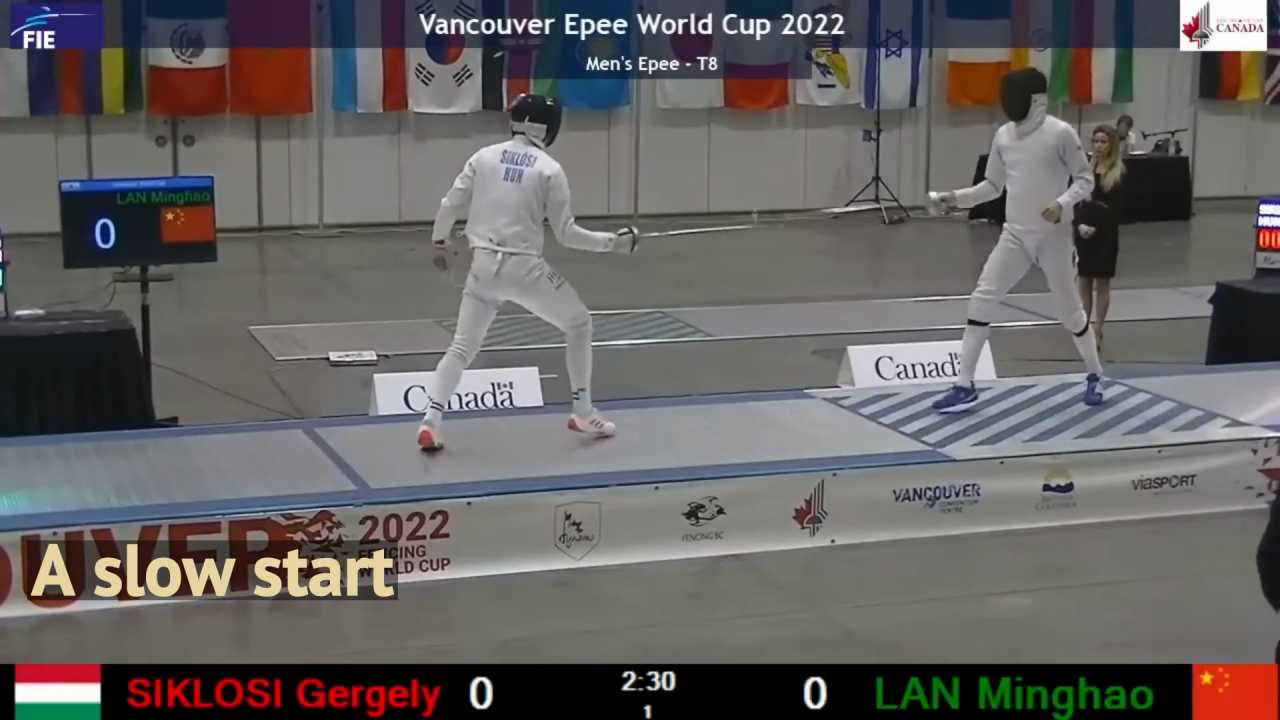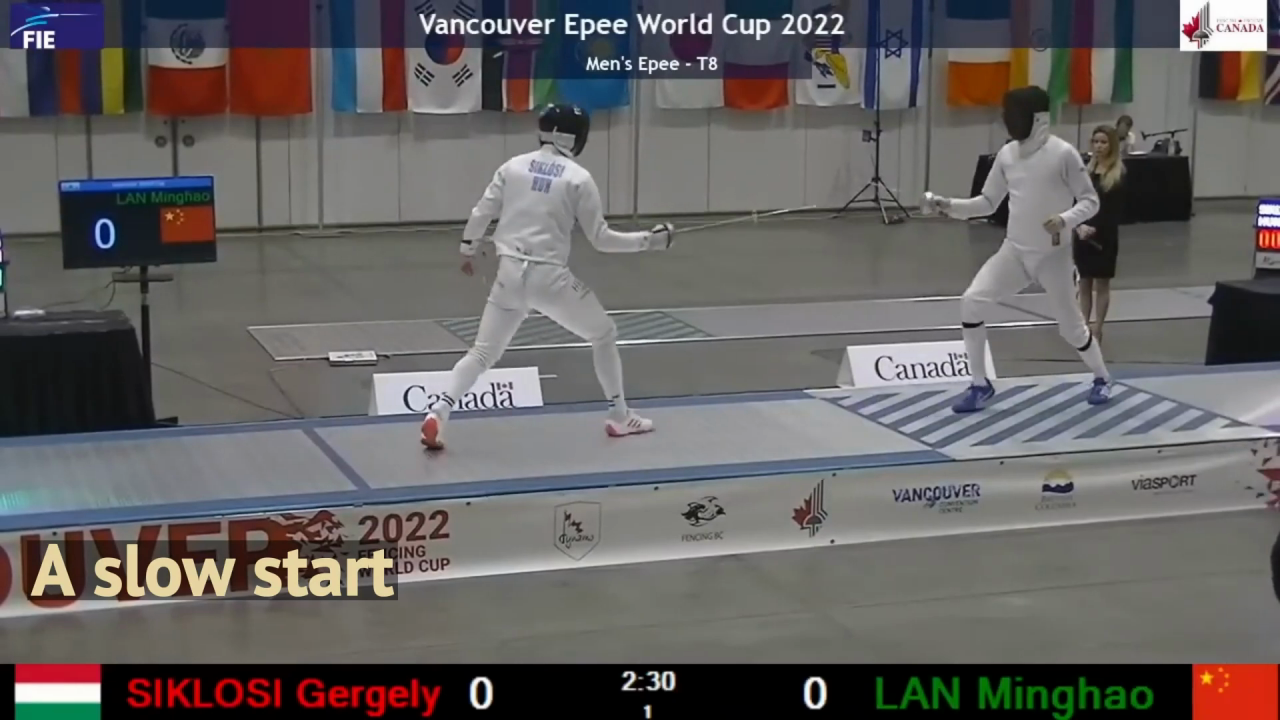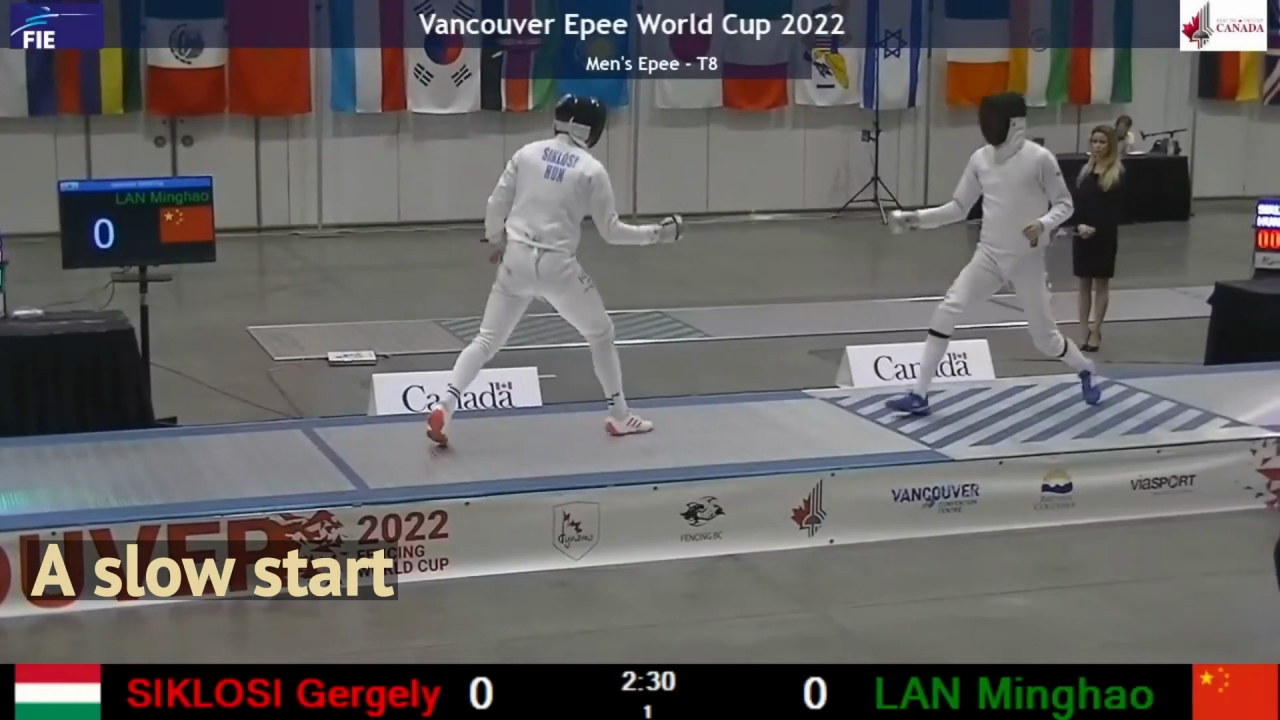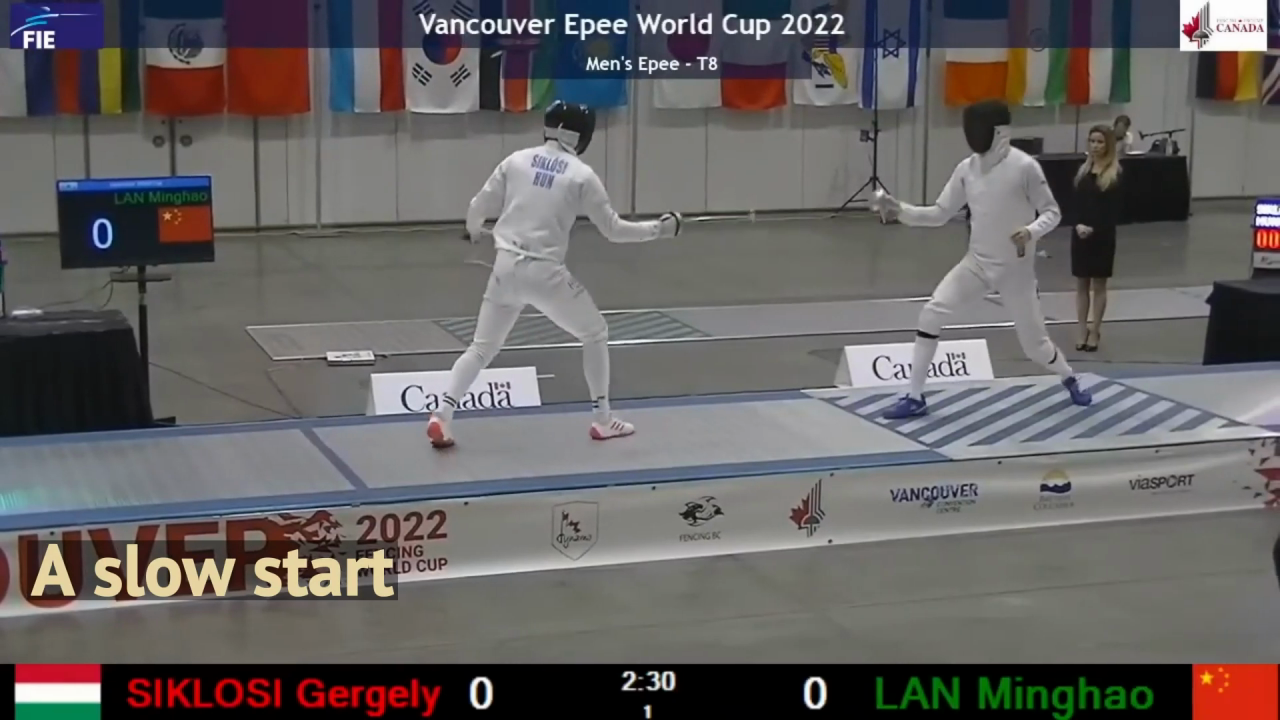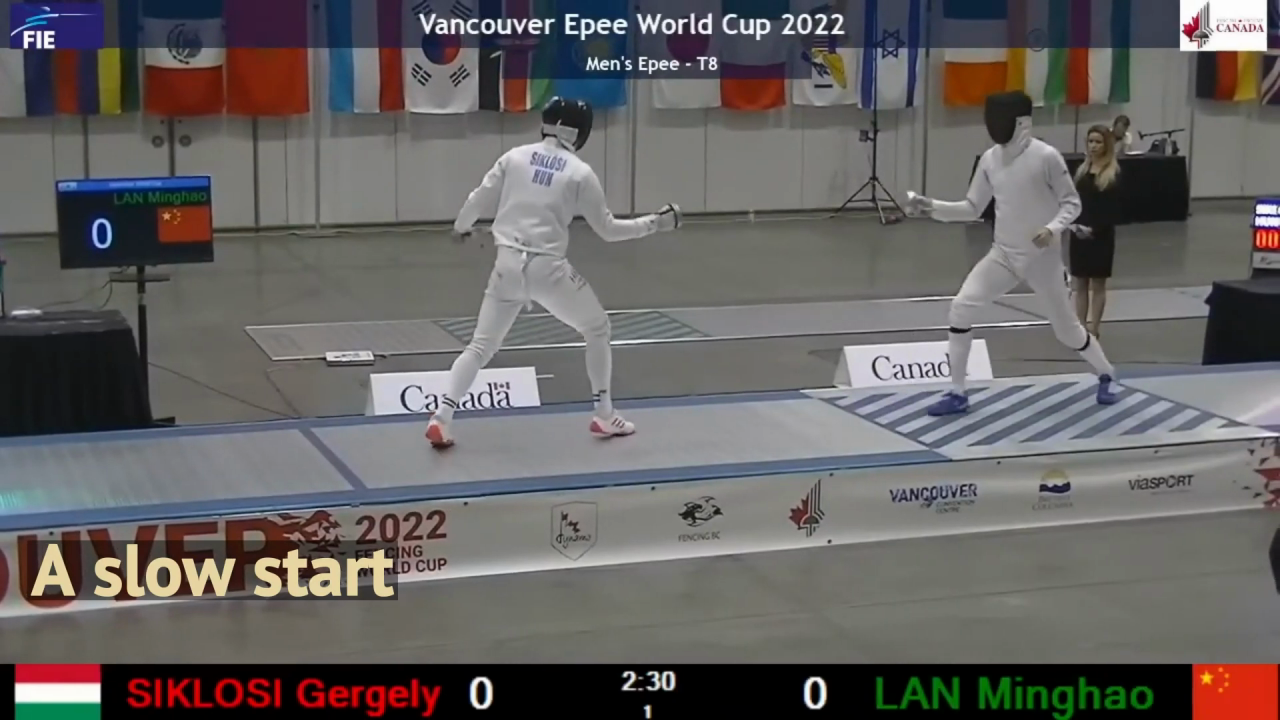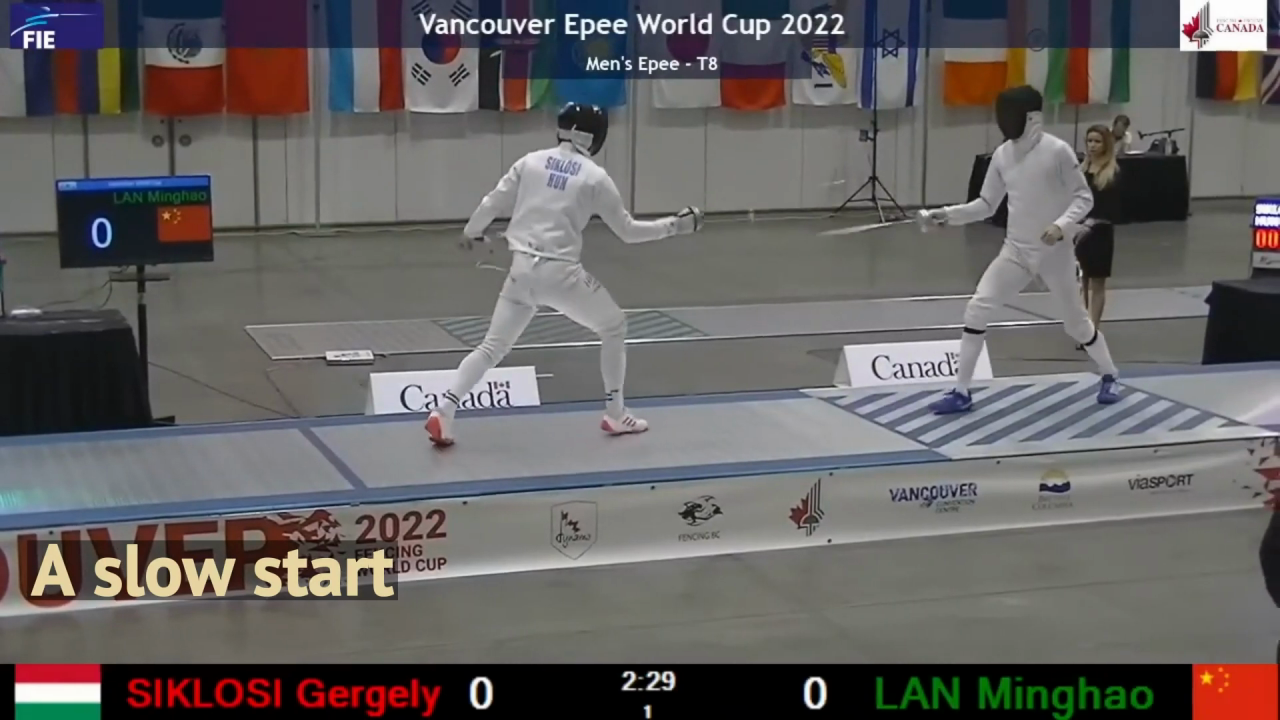
dt=0.2s
person 1, frame 1
left shoulder: (484, 157)
right shoulder: (550, 170)
left elbow: (449, 206)
right elbow: (566, 233)
left wrist: (438, 242)
right wrist: (613, 242)
left hip: (485, 266)
right hip: (525, 268)
left knee: (462, 348)
right knee: (579, 322)
left ankle: (431, 423)
right ankle: (583, 413)
person 1, frame 2
left shoulder: (514, 166)
right shoulder: (579, 178)
left elbow: (481, 215)
right elbow: (600, 238)
left wrist: (466, 250)
right wrist: (648, 240)
left hip: (510, 275)
right hip: (549, 277)
left knee: (482, 354)
right knee: (604, 333)
left ankle: (437, 414)
right ankle: (619, 416)
person 1, frame 3
left shoulder: (526, 153)
right shoulder: (591, 170)
left elbow: (495, 206)
right elbow: (612, 232)
left wrist: (494, 240)
right wrist: (658, 233)
left hip: (516, 262)
right hip: (557, 265)
left knee: (487, 341)
right knee: (602, 332)
left ankle: (445, 406)
right ankle: (620, 415)
person 1, frame 4
left shoulder: (517, 160)
right shoulder: (582, 175)
left elbow: (479, 207)
right elbow: (614, 230)
left wrist: (474, 230)
right wrist: (659, 228)
left hip: (507, 269)
right hip: (545, 273)
left knee: (481, 350)
right knee: (595, 335)
left ankle: (442, 416)
right ankle: (603, 419)
person 1, frame 5
left shoulder: (514, 157)
right shoulder: (580, 172)
left elbow: (477, 203)
right elbow: (608, 229)
left wrist: (460, 226)
right wrist: (656, 222)
left hip: (508, 266)
right hip: (548, 269)
left knee: (481, 347)
right knee: (598, 328)
left ankle: (441, 419)
right ankle: (604, 414)
person 1, frame 6
left shoulder: (531, 161)
right shoulder: (596, 177)
left elbow: (491, 205)
right elbow: (629, 231)
left wrist: (471, 232)
right wrist: (677, 225)
left hip: (524, 270)
right hip: (561, 272)
left knee: (491, 349)
right knee: (613, 327)
left ankle: (443, 414)
right ankle: (615, 413)
person 2, frame 1
left shoulder: (1061, 133)
right shoulder: (1003, 135)
left elbow: (1085, 180)
right elbow: (992, 187)
left wrist: (1062, 204)
right wrist: (954, 198)
left hip: (1053, 236)
right hip: (1014, 236)
left knee: (1069, 311)
right knee: (982, 301)
left ankle: (1094, 375)
right ankle: (964, 385)
person 2, frame 2
left shoulder: (1064, 154)
right shoulder: (1007, 154)
left elbow: (1090, 201)
right elbow: (988, 202)
left wrist: (1065, 219)
right wrist: (949, 206)
left hip: (1052, 256)
right hip: (1014, 252)
left knee: (1071, 327)
right knee: (972, 303)
left ankle: (1101, 379)
right ankle: (980, 385)
person 2, frame 3
left shoulder: (1040, 158)
right shoulder: (981, 159)
left elbow: (1065, 205)
right elbow: (958, 208)
left wrist: (1044, 224)
right wrist: (916, 218)
left hip: (1026, 260)
right hip: (989, 256)
left knee: (1045, 338)
right knee: (946, 313)
left ankle: (1085, 372)
right ankle: (920, 394)
person 2, frame 4
left shoulder: (1025, 166)
right shoulder: (966, 168)
left elbow: (1051, 213)
right elbow: (940, 215)
left wrist: (1032, 231)
right wrist: (900, 210)
left hip: (1016, 268)
right hip: (977, 263)
left knee: (1034, 345)
right knee: (932, 315)
left ankle: (1069, 378)
right ankle: (915, 397)
person 2, frame 5
left shoulder: (1046, 156)
right shoulder: (990, 159)
left elbow: (1072, 204)
right elbow: (972, 209)
left wrist: (1053, 230)
right wrist: (930, 206)
left hip: (1042, 258)
right hip: (1003, 255)
left knee: (1067, 330)
right knee: (961, 309)
left ankle: (1105, 376)
right ankle: (958, 393)
person 2, frame 6
left shoulder: (1058, 151)
right shoulder: (1002, 154)
left elbow: (1084, 198)
right elbow: (987, 205)
left wrist: (1062, 225)
right wrist: (947, 215)
left hip: (1054, 251)
right hip: (1015, 250)
left knee: (1076, 322)
right knee: (977, 309)
left ankle: (1109, 377)
right ankle: (961, 392)
person 3, frame 1
left shoulder: (1119, 173)
left elbow: (1117, 209)
right elbow: (1077, 202)
left wrist: (1096, 228)
right wrist: (1080, 225)
left hip: (1105, 236)
right hip: (1082, 235)
left knee: (1101, 284)
right knee: (1084, 283)
left ankle: (1097, 331)
person 3, frame 2
left shoulder: (1119, 174)
right shoulder: (1086, 170)
left elbow: (1116, 210)
left wrist: (1096, 228)
right wrist: (1080, 225)
left hip: (1105, 236)
right hip: (1082, 235)
left knee: (1101, 284)
right knee: (1084, 283)
left ankle: (1097, 330)
person 3, frame 3
left shoulder: (1118, 174)
right shoulder: (1085, 170)
left elbow: (1116, 210)
right elbow: (1076, 202)
left wrist: (1096, 228)
right wrist: (1079, 225)
left hip: (1104, 236)
right hip: (1081, 235)
left knee: (1100, 284)
right knee: (1083, 284)
left ankle: (1095, 332)
right ankle: (1084, 331)
person 3, frame 4
left shoulder: (1115, 174)
right shoulder: (1083, 170)
left elbow: (1114, 210)
right elbow: (1074, 202)
left wrist: (1094, 228)
right wrist: (1078, 225)
left hip: (1102, 236)
right hip: (1080, 234)
left knee: (1099, 284)
right knee: (1082, 284)
left ankle: (1094, 331)
right ankle: (1082, 331)
person 3, frame 5
left shoulder: (1113, 174)
right shoulder: (1081, 170)
left elbow: (1113, 210)
left wrist: (1093, 228)
right wrist: (1075, 225)
left hip: (1101, 235)
right hip: (1078, 234)
left knee: (1097, 284)
right knee: (1080, 283)
left ankle: (1093, 329)
person 3, frame 6
left shoulder: (1113, 174)
right shoulder: (1081, 169)
left elbow: (1112, 210)
left wrist: (1092, 227)
left hip: (1100, 235)
right hip: (1079, 234)
left knee: (1097, 284)
right knee: (1081, 283)
